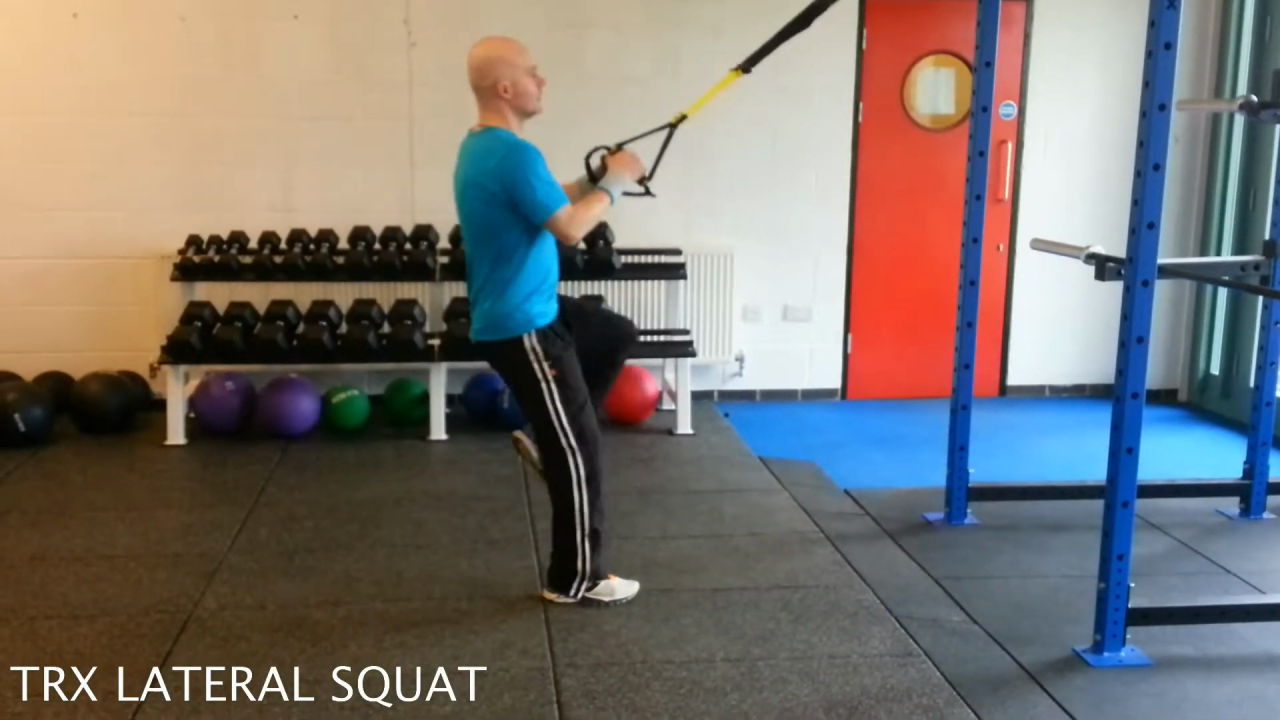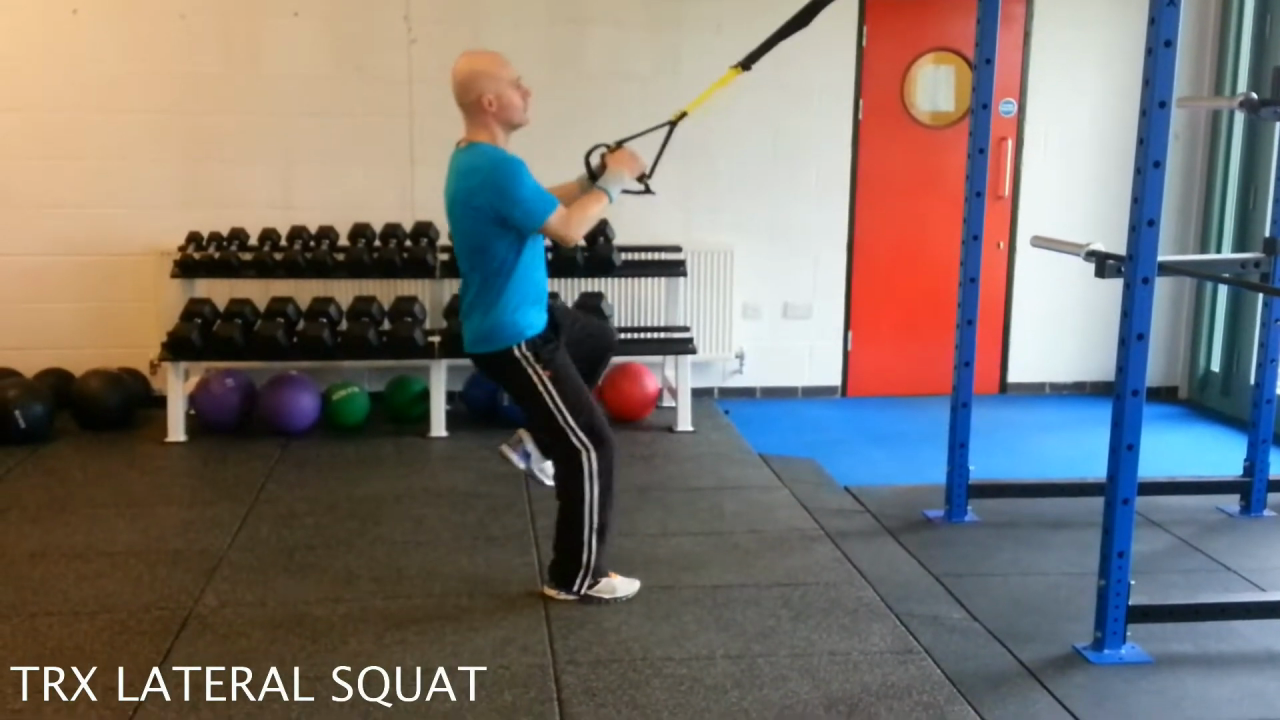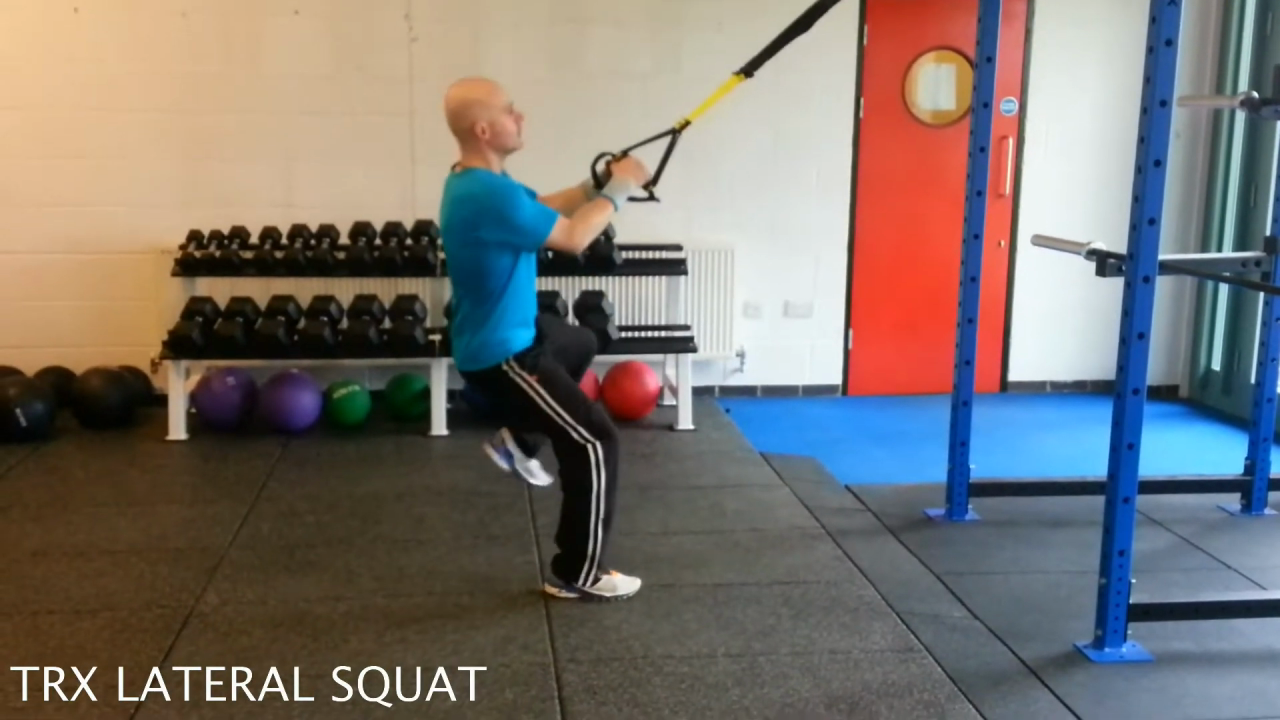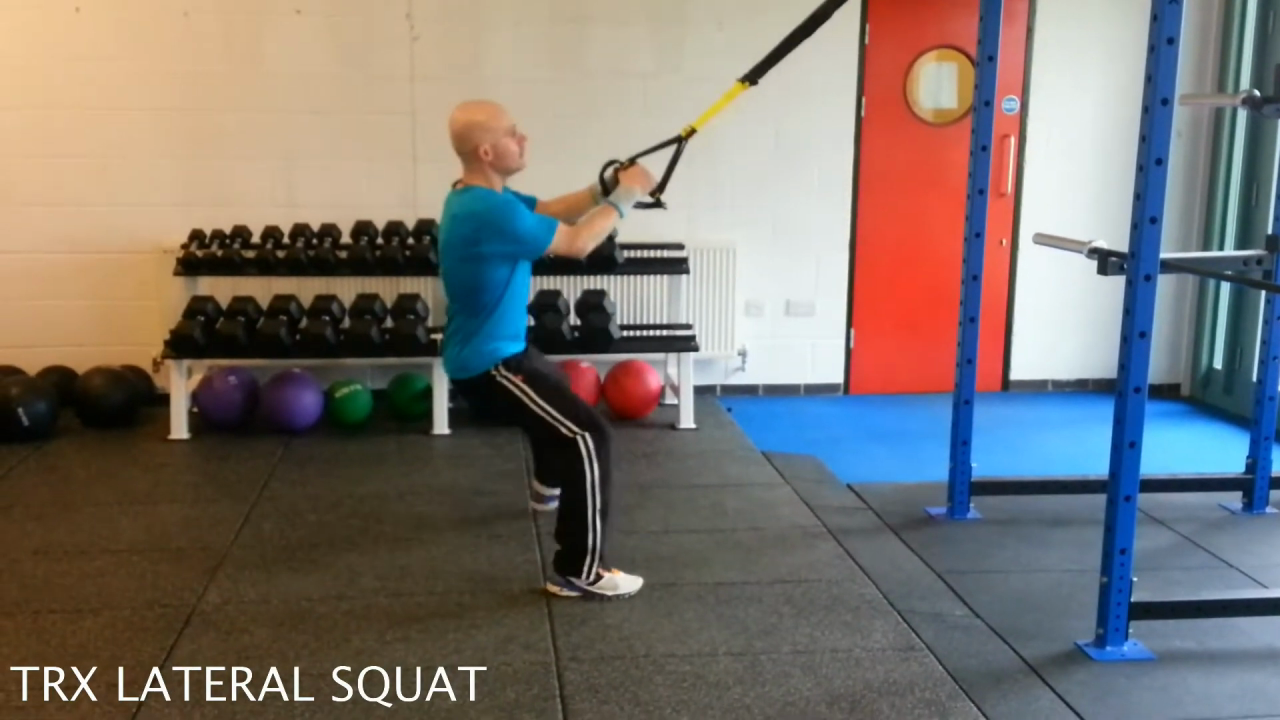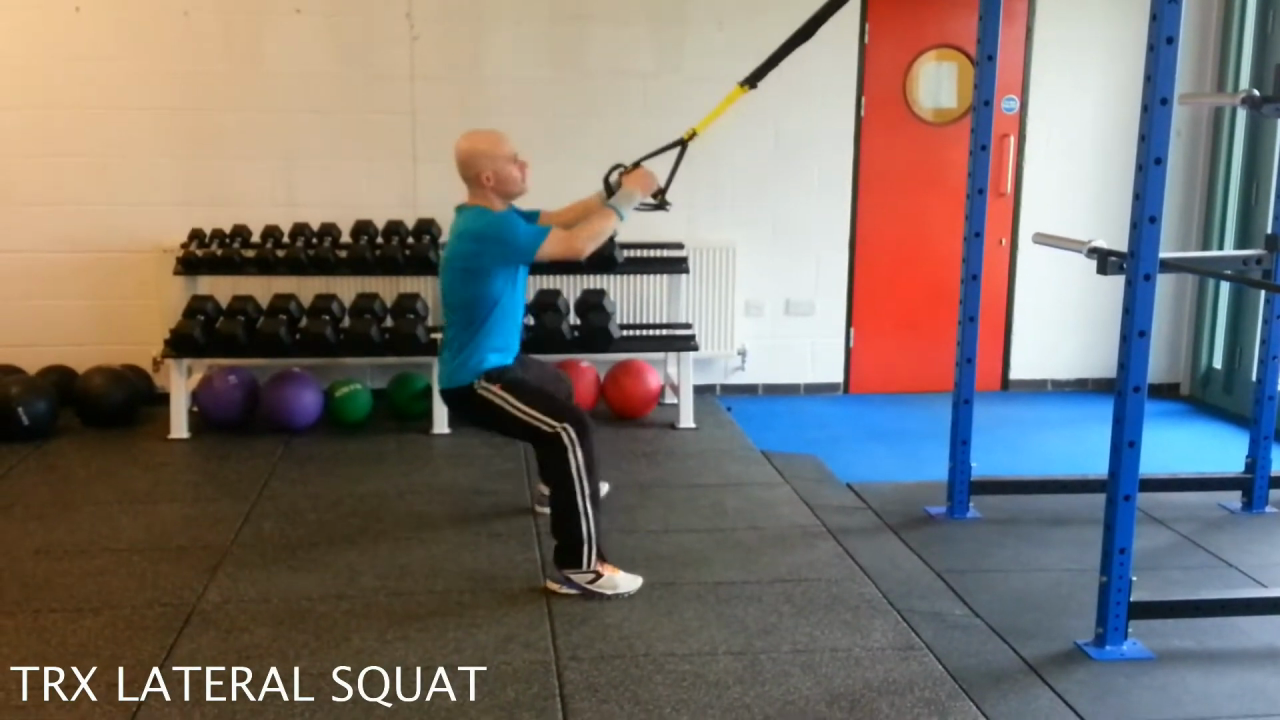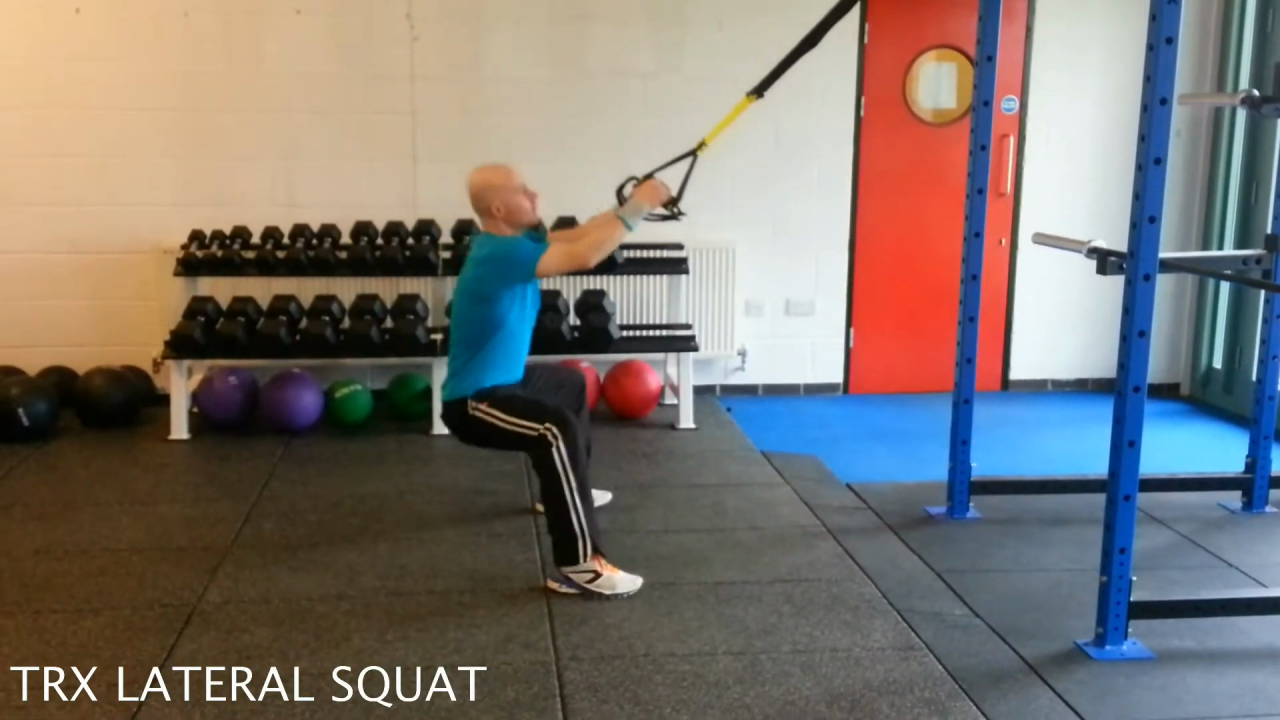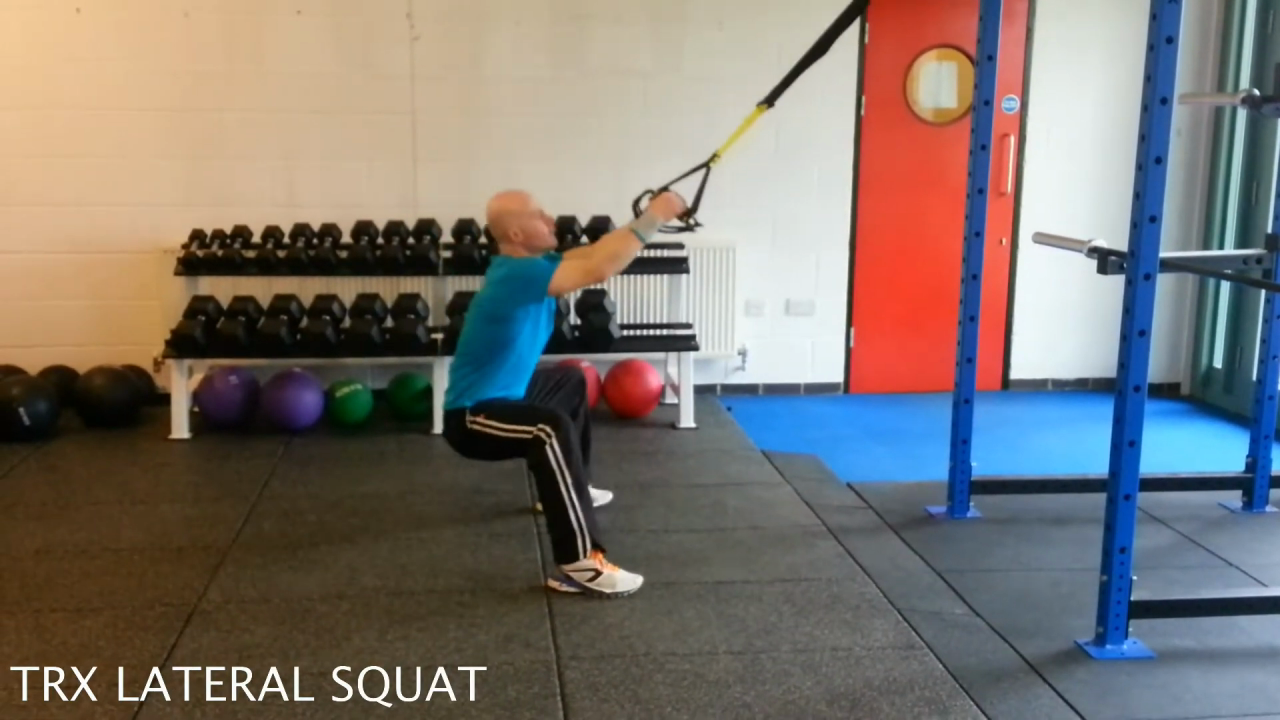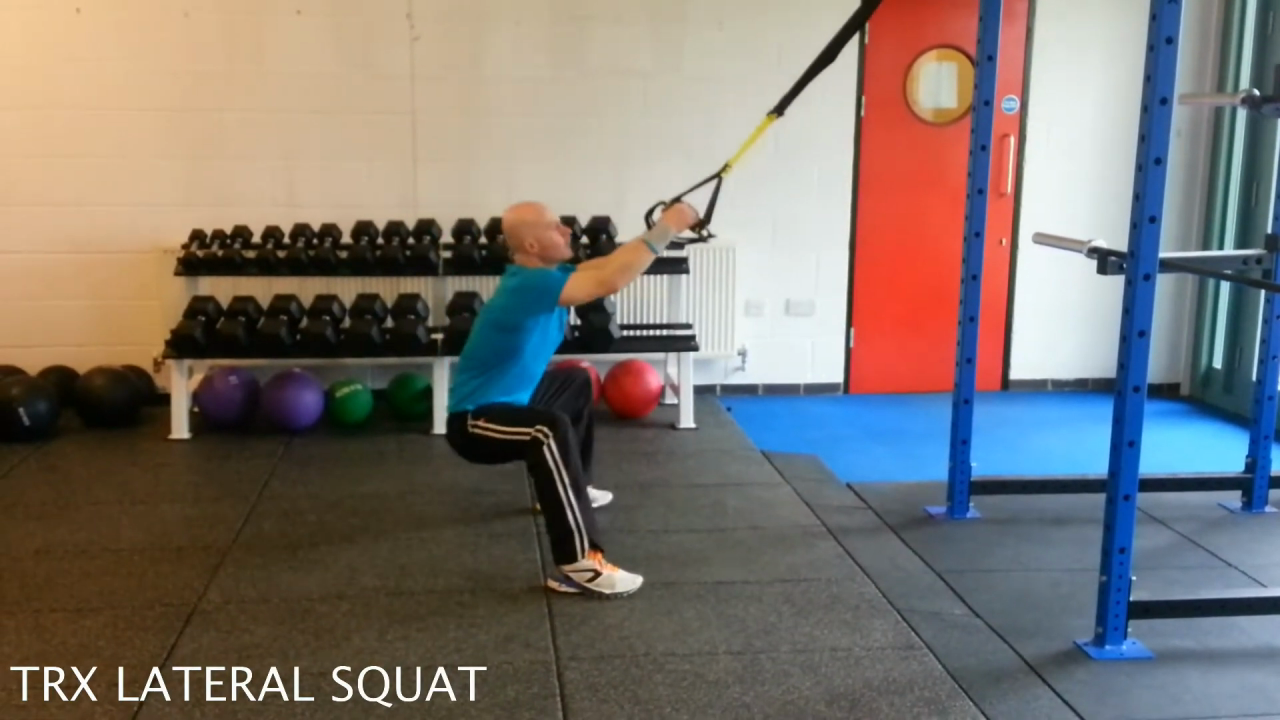
dt=0.2s
person 1, frame 1
left shoulder: (482, 146)
right shoulder: (511, 153)
right elbow: (570, 228)
left wrist: (593, 181)
right wrist: (615, 182)
left hip: (529, 310)
right hip: (520, 328)
left knee: (616, 337)
right knee: (576, 450)
left ankle: (545, 439)
right ankle: (574, 580)
person 1, frame 2
left shoulder: (474, 159)
right shoulder: (495, 168)
left elbow: (539, 208)
right elbow: (567, 229)
left wrist: (593, 180)
right wrist: (614, 181)
left hip: (522, 317)
right hip: (511, 338)
left knee: (598, 341)
right knee: (590, 445)
left ankle: (537, 438)
right ankle: (575, 577)
person 1, frame 3
left shoulder: (479, 181)
right shoulder: (486, 194)
left elbow: (543, 212)
right elbow: (572, 238)
left wrist: (600, 183)
right wrist: (619, 189)
left hip: (510, 332)
right hip: (501, 353)
left knee: (580, 345)
right knee: (596, 442)
left ankle: (515, 438)
right ankle: (577, 574)
person 1, frame 4
left shoulder: (485, 198)
right shoulder: (488, 212)
left elbow: (549, 212)
right elbow: (576, 243)
left wrist: (606, 188)
right wrist: (626, 196)
left hip: (497, 348)
right hip: (488, 365)
left knee: (557, 385)
right knee: (588, 436)
left ankle: (548, 484)
right ankle: (578, 572)
person 1, frame 5
left shoulder: (491, 217)
right shoulder: (487, 229)
left elbow: (557, 220)
right elbow: (574, 244)
left wrist: (613, 192)
right wrist: (627, 198)
left hip: (492, 362)
right hip: (476, 379)
left knee: (557, 386)
right knee: (572, 430)
left ankle: (559, 488)
right ankle: (578, 568)
person 1, frame 6
left shoulder: (511, 242)
right shoulder: (499, 253)
left elbow: (574, 236)
right elbow: (583, 256)
left wrist: (629, 205)
right wrist: (638, 207)
left hip: (500, 380)
right hip: (474, 400)
left knee: (571, 384)
right knee: (559, 431)
left ankle: (565, 491)
right ankle: (578, 566)
person 1, frame 7
left shoulder: (526, 264)
right shoulder: (516, 275)
left elbow: (591, 253)
right elbow: (598, 269)
left wrist: (648, 218)
right wrist: (652, 219)
left hip: (503, 393)
right hip: (472, 415)
left knee: (571, 381)
right knee: (552, 430)
left ankle: (569, 491)
right ankle: (578, 564)
person 1, frame 8
left shoulder: (542, 274)
right shoulder: (529, 285)
left elbow: (604, 265)
right elbow: (610, 280)
left wrist: (661, 230)
right wrist: (665, 229)
left hip: (506, 400)
right hip: (474, 420)
left knee: (576, 383)
right knee: (551, 430)
left ankle: (569, 488)
right ankle: (578, 565)
